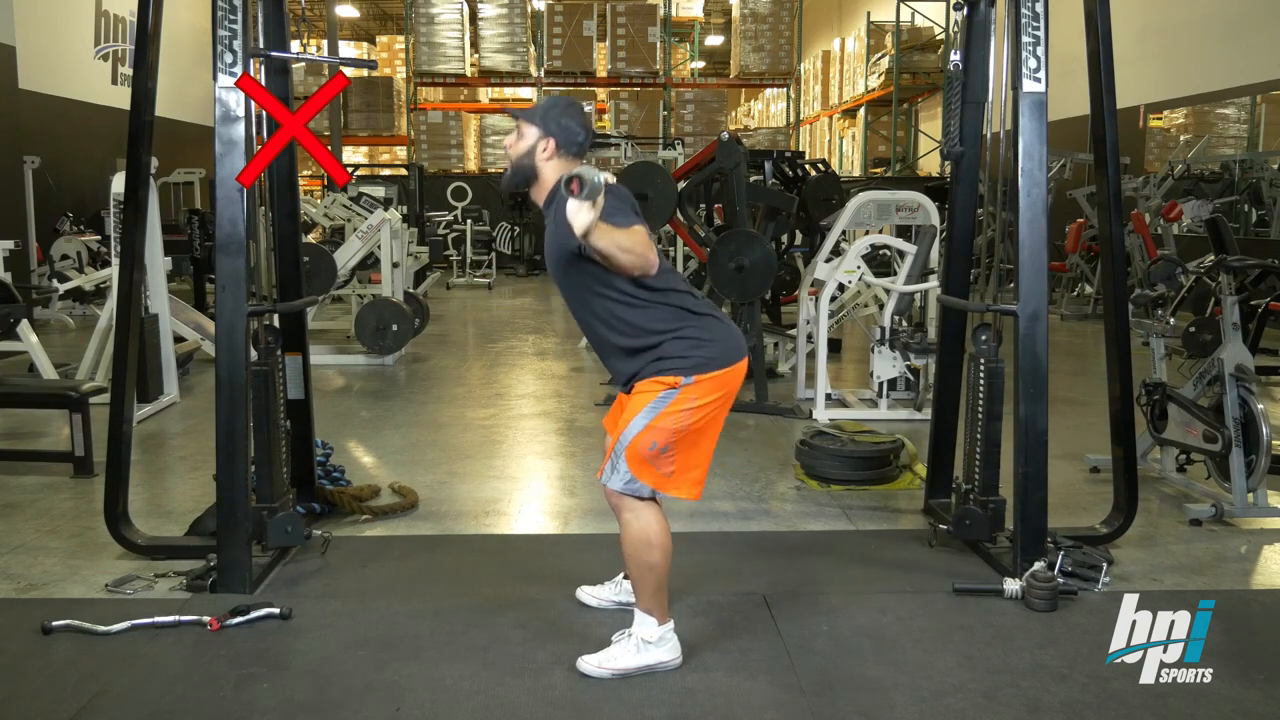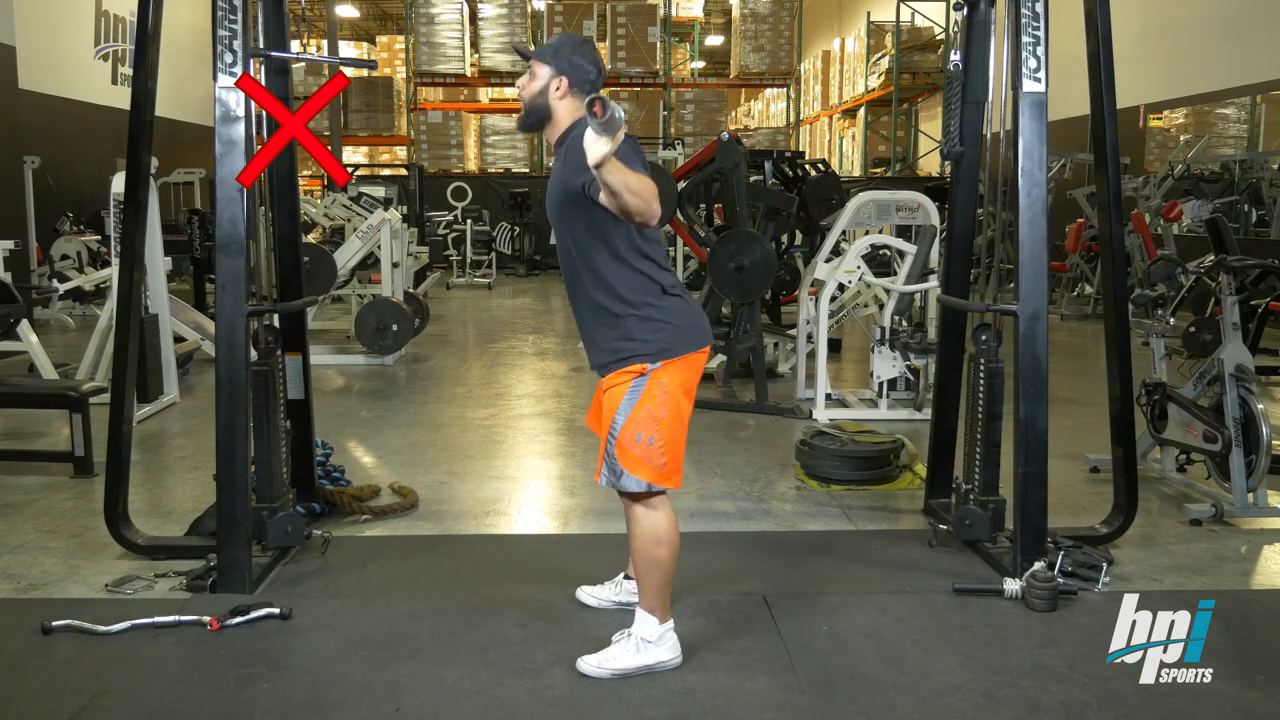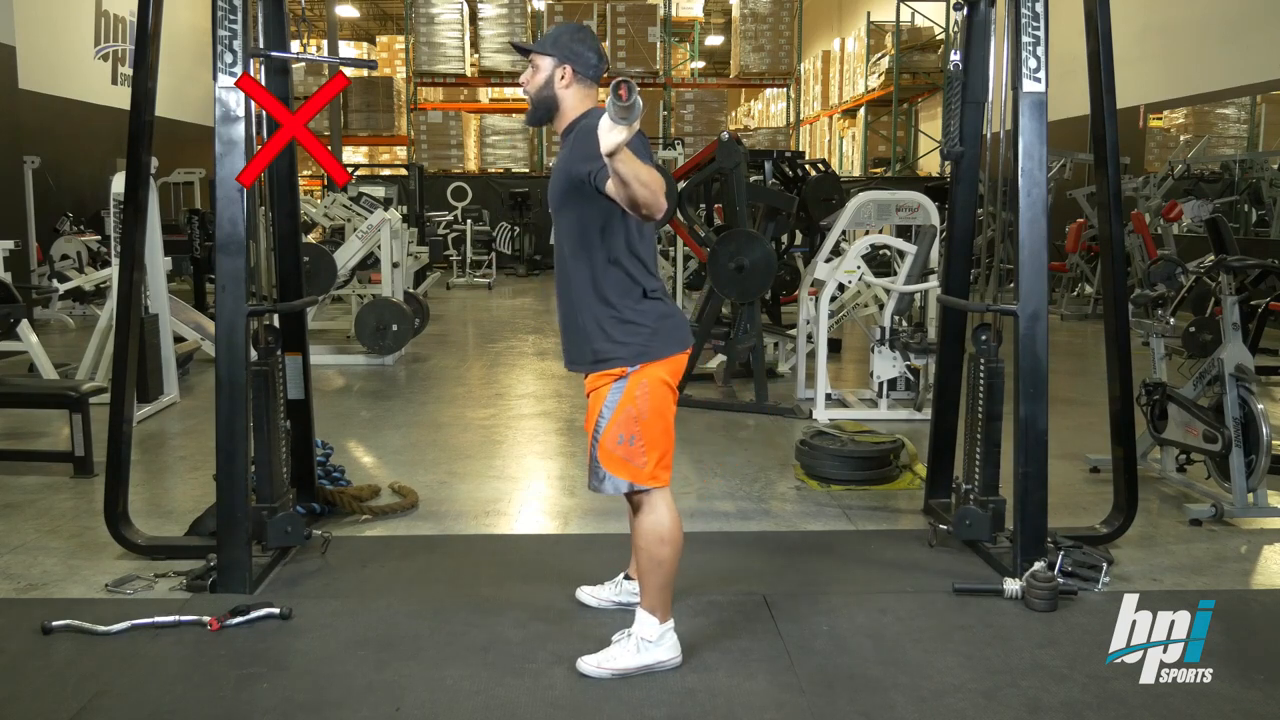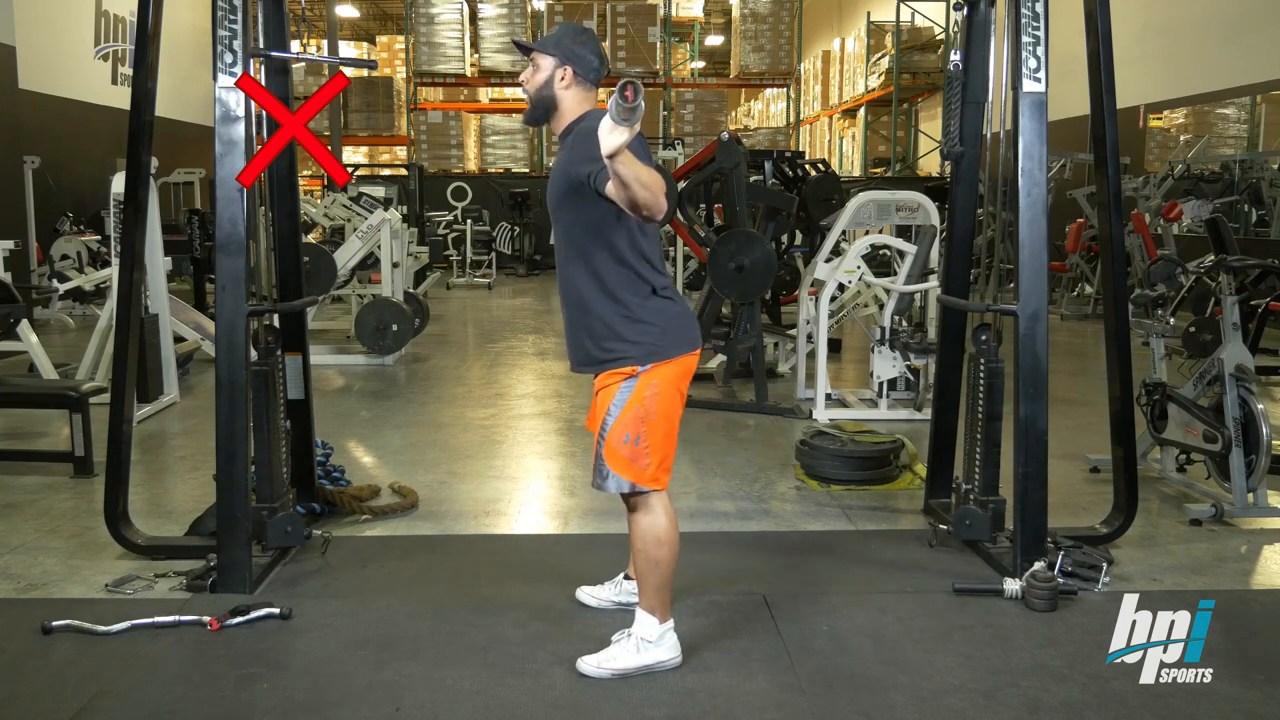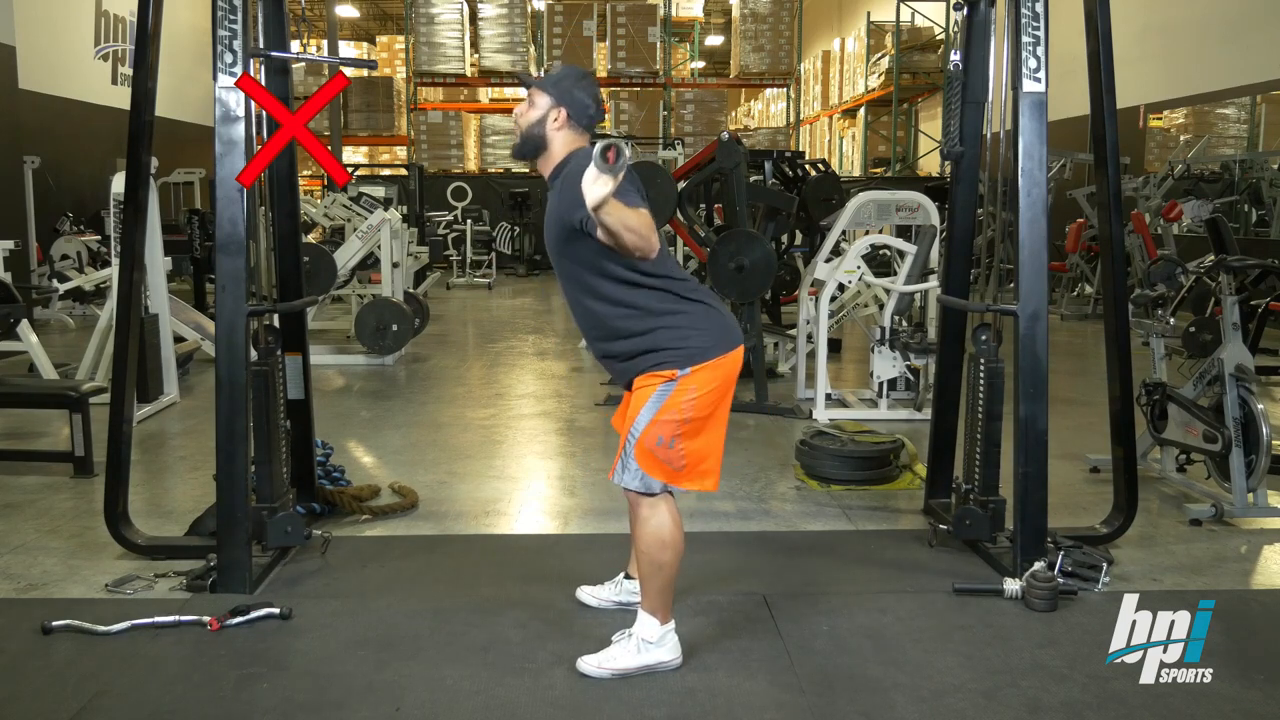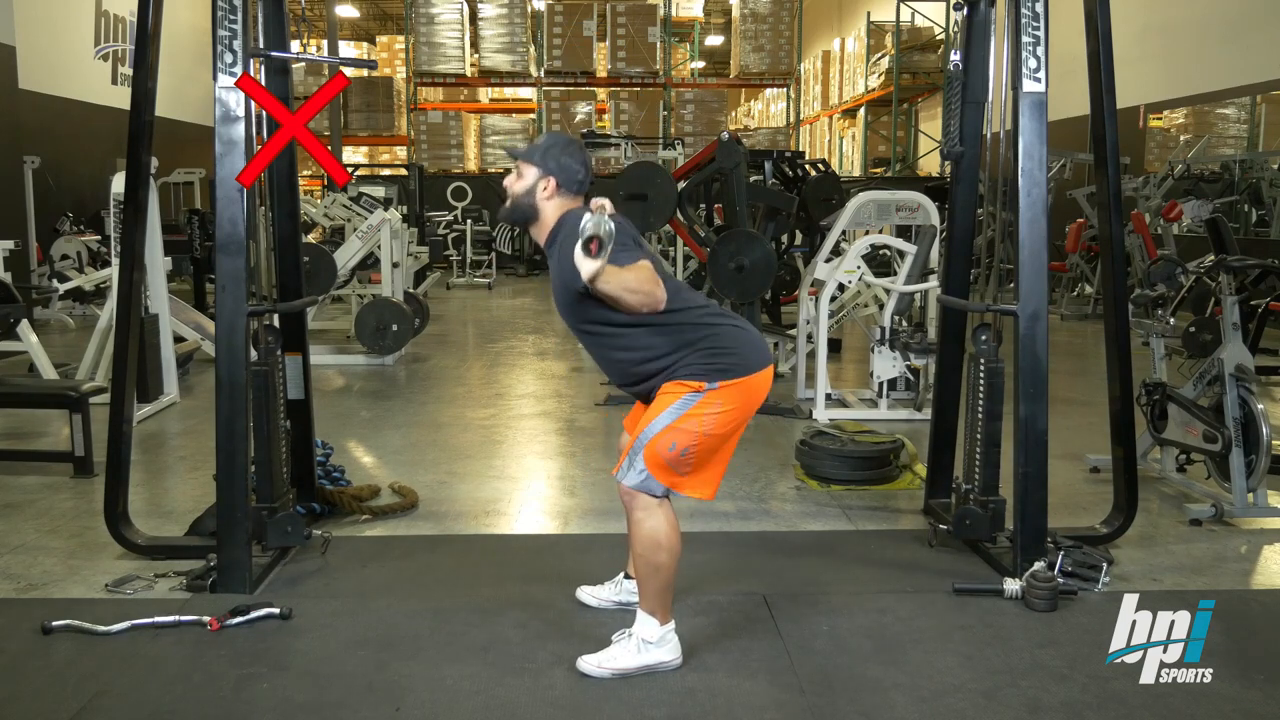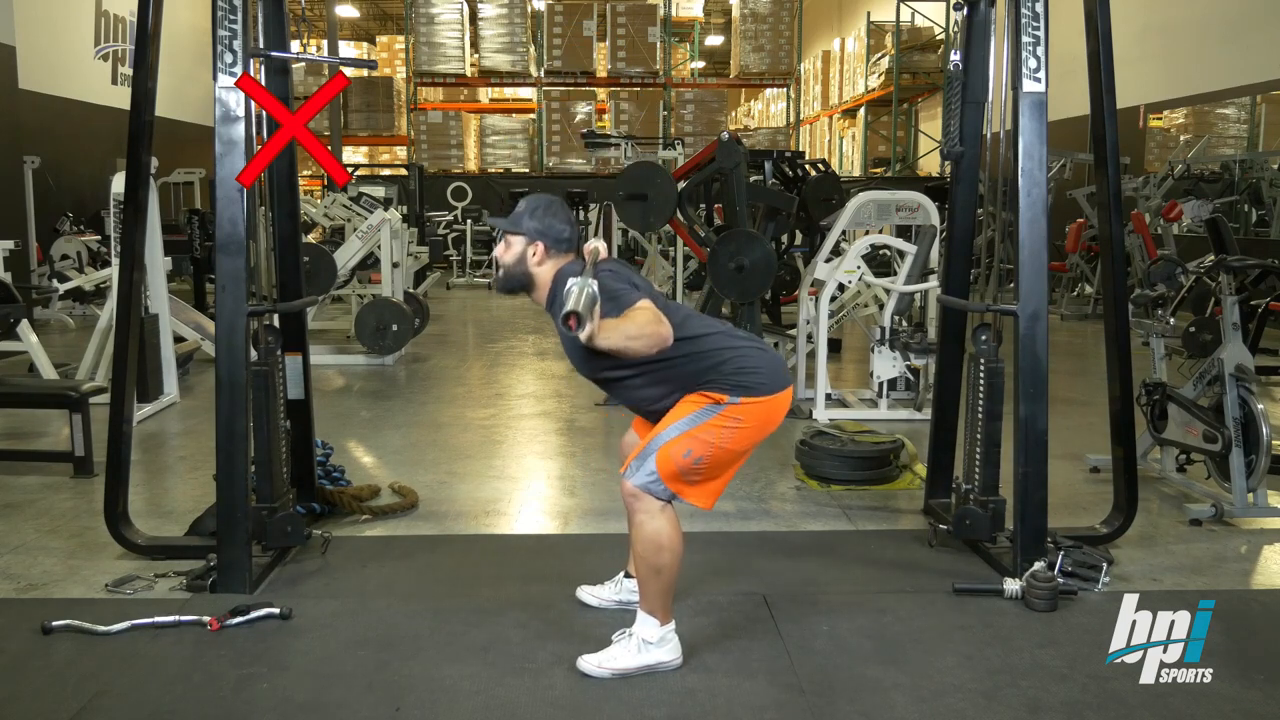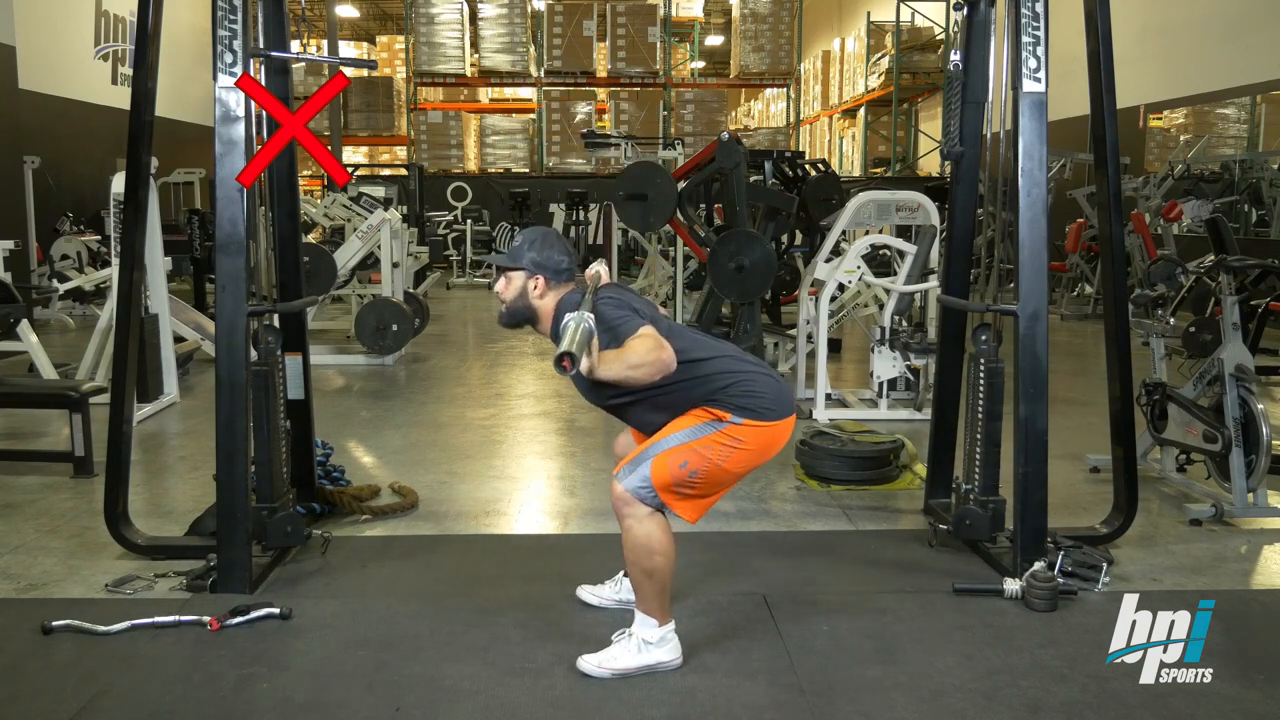
dt=0.3s
person 1, frame 1
left shoulder: (585, 195)
right shoulder: (567, 201)
left elbow: (643, 257)
left wrist: (589, 229)
left hip: (691, 361)
right hip: (667, 356)
left knee: (627, 484)
right knee: (622, 462)
left ankle: (655, 638)
right ankle: (637, 582)
person 1, frame 2
left shoulder: (592, 140)
right shoulder: (575, 149)
left elbow: (646, 207)
left wrist: (604, 162)
left hip: (654, 344)
right hip: (635, 341)
left knee: (640, 484)
right knee: (629, 477)
left ankle: (655, 636)
right ankle: (637, 580)
person 1, frame 3
left shoulder: (597, 134)
right shoulder: (585, 139)
left elbow: (653, 202)
left wrist: (620, 154)
left hip: (633, 345)
right hip: (620, 340)
left knee: (645, 485)
right knee: (633, 478)
left ankle: (655, 636)
right ankle: (638, 581)
person 1, frame 4
left shoulder: (598, 138)
right shoulder: (582, 142)
left elbow: (652, 202)
left wrist: (620, 154)
left hip: (642, 345)
right hip: (626, 340)
left knee: (639, 483)
right knee: (631, 476)
left ankle: (654, 637)
right ankle: (636, 580)
person 1, frame 5
left shoulder: (585, 171)
right shoulder: (570, 179)
left elbow: (645, 242)
left wrist: (604, 205)
left hip: (690, 349)
right hip: (669, 347)
left knee: (643, 480)
right knee: (636, 469)
left ankle: (655, 638)
right ankle: (638, 580)
person 1, frame 6
left shoulder: (582, 232)
right shoulder: (573, 233)
left elbow: (651, 293)
left wrist: (598, 274)
left hip: (721, 368)
right hip: (700, 364)
left knee: (640, 482)
right knee: (635, 456)
left ankle: (655, 638)
right ankle: (636, 581)
person 1, frame 7
right shoulder: (578, 282)
left elbow: (655, 330)
left wrist: (597, 334)
left hip: (747, 389)
right hip: (730, 380)
left knee: (642, 484)
right knee: (635, 452)
left ankle: (655, 639)
right ankle: (638, 581)
person 1, frame 8
left shoulder: (583, 315)
right shoulder: (588, 304)
left elbow: (658, 357)
left wrist: (598, 365)
left hip: (749, 412)
right hip: (735, 400)
left knee: (632, 491)
right knee: (628, 452)
left ankle: (655, 638)
right ankle: (635, 581)
